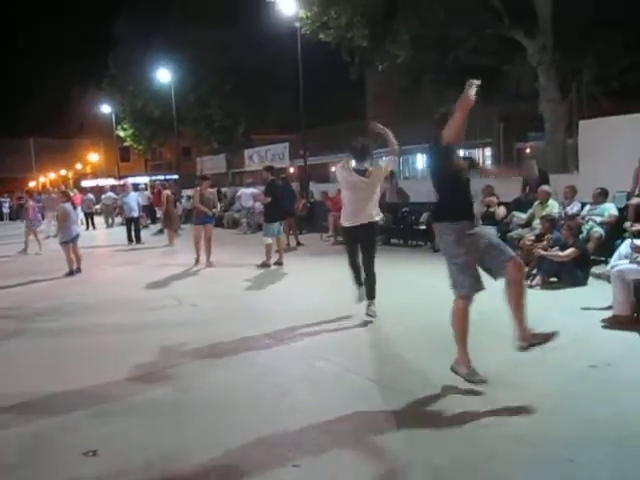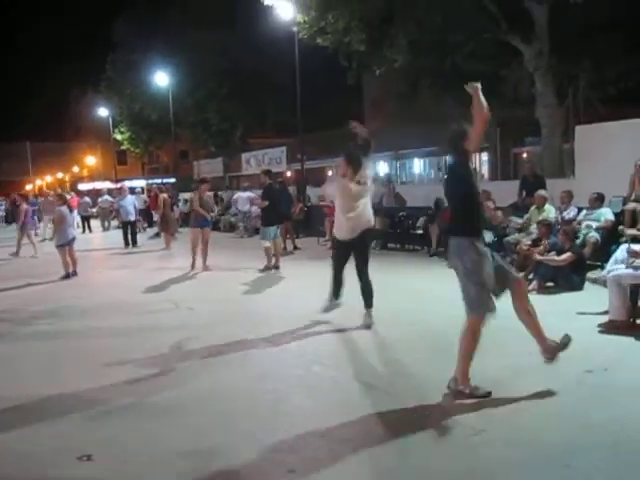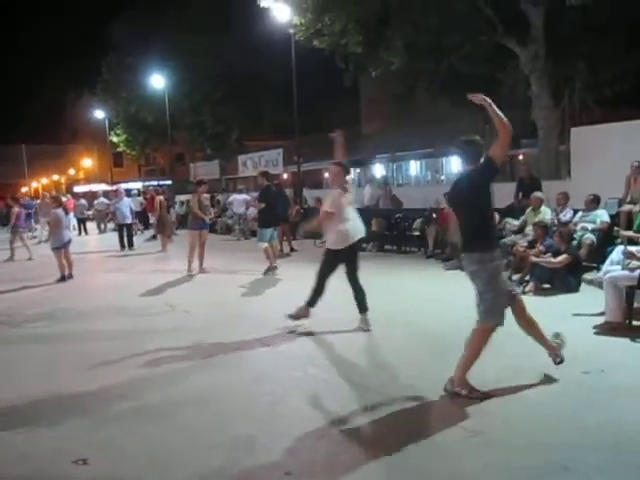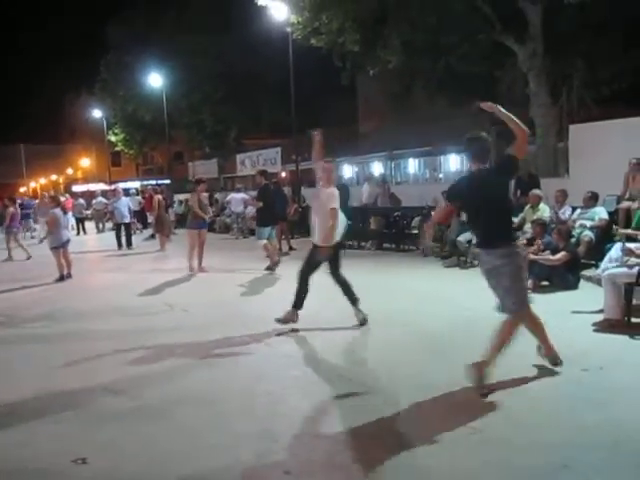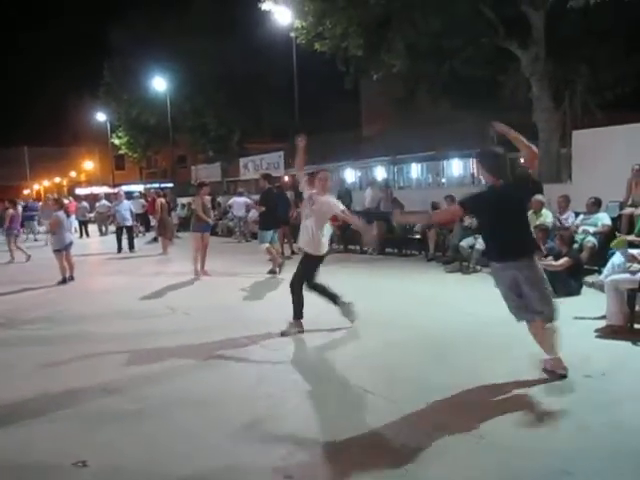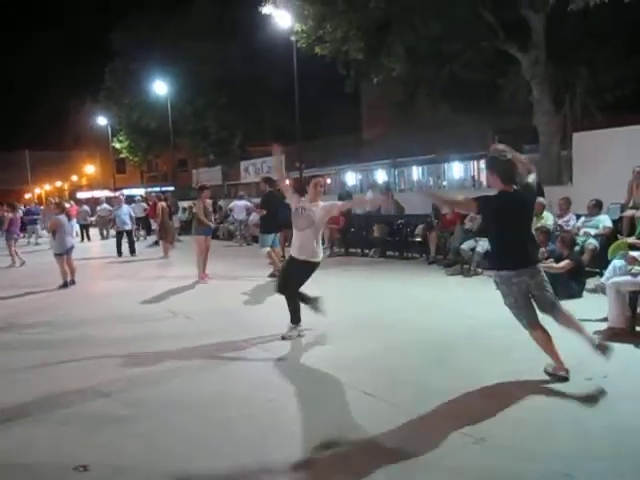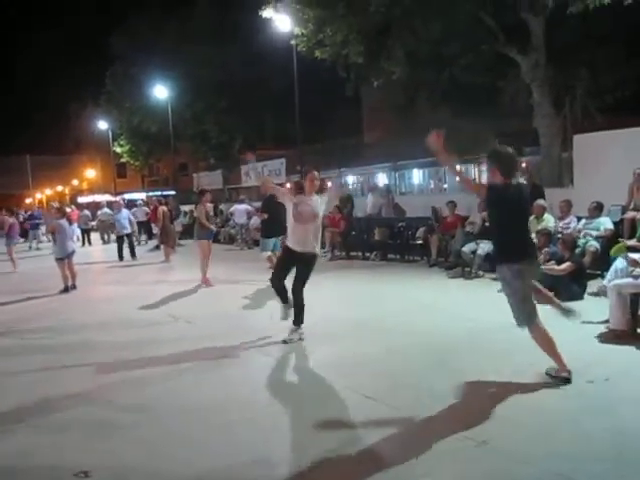
dt=0.1s
person 1, frame 1
left shoulder: (454, 159)
right shoulder: (440, 150)
left elbow: (484, 171)
right elbow: (463, 108)
right wrist: (472, 88)
left hip: (470, 227)
right hip: (451, 230)
left knee: (514, 266)
right knee: (464, 296)
left ankle: (523, 334)
right ankle: (462, 362)
person 1, frame 2
left shoulder: (459, 172)
right shoulder: (459, 164)
right elbow: (482, 119)
right wrist: (477, 93)
left hip: (474, 243)
right hip: (466, 245)
left knee: (518, 286)
right knee: (478, 314)
left ankle: (545, 345)
right ankle: (460, 380)
person 1, frame 3
left shoulder: (457, 187)
right shoulder: (480, 176)
right elbow: (505, 132)
right wrist: (486, 103)
left hip: (474, 256)
right hip: (482, 257)
left knee: (514, 304)
right knee: (488, 321)
left ankle: (551, 347)
right ankle: (457, 380)
person 1, frame 4
left shoulder: (461, 185)
right shoulder: (499, 172)
left elbow: (441, 214)
right elbow: (523, 135)
left wrist: (428, 229)
right wrist: (497, 110)
left hip: (487, 254)
right hip: (507, 250)
left knee: (516, 307)
right knee: (518, 313)
left ankle: (548, 351)
right ankle: (484, 364)
person 1, frame 5
left shoulder: (478, 200)
right shoulder: (521, 188)
left elbow: (443, 216)
right elbow: (533, 155)
left wrist: (409, 218)
right wrist: (508, 132)
left hip: (500, 267)
right hip: (525, 261)
left knee: (527, 317)
right knee: (543, 314)
left ankle: (553, 358)
right ankle: (554, 359)
person 1, frame 6
left shoulder: (492, 204)
right shoulder: (526, 194)
left elbow: (458, 204)
right elbow: (528, 169)
left wrist: (429, 193)
right wrist: (507, 152)
left hip: (506, 275)
right hip: (530, 268)
left knee: (532, 324)
right knee: (554, 308)
left ankle: (559, 365)
right ankle: (591, 339)
person 1, frame 7
left shoulder: (499, 195)
right shoulder: (521, 190)
left elbow: (465, 181)
left wrist: (439, 150)
left hip: (511, 266)
right hip: (527, 259)
left knee: (530, 322)
right knee: (528, 285)
left ankle: (561, 368)
right ankle: (558, 305)
person 2, frame 1
left shoulder: (344, 173)
right shoulder: (379, 172)
left elbow: (344, 163)
right elbow: (395, 152)
right wrist: (385, 131)
left hip: (349, 224)
right hip: (370, 222)
left knee: (353, 258)
right knee: (368, 263)
left ankle: (361, 287)
right ankle: (370, 303)
person 2, frame 2
left shoulder: (341, 185)
right shoulder: (365, 179)
right elbow: (366, 148)
right wrist: (362, 132)
left hip: (345, 234)
right hip: (365, 230)
left knee: (338, 268)
right knee: (363, 273)
left ankle: (334, 299)
right ankle: (368, 313)
person 2, frame 3
left shoulder: (336, 196)
right shoulder: (345, 188)
left elbow: (322, 220)
right elbow: (340, 162)
left wrist: (305, 227)
right wrist: (340, 141)
left hip: (339, 243)
right hip: (354, 238)
left knee: (322, 277)
right knee: (353, 279)
left ankle: (306, 309)
right ankle: (364, 318)
person 2, frame 4
left shoulder: (331, 193)
right shoulder: (322, 184)
left elbow: (333, 220)
right elbow: (316, 160)
left wrist: (326, 245)
right wrist: (317, 141)
left hip: (324, 241)
right hip: (329, 239)
left knee: (304, 274)
right knee: (336, 275)
left ankle: (294, 313)
right ankle: (358, 311)
person 2, frame 5
left shoulder: (330, 202)
right shoulder: (309, 192)
left elbow: (348, 216)
right elbow: (299, 170)
left wrist: (366, 231)
right wrist: (301, 148)
left hip: (315, 249)
right hip: (308, 246)
left knee: (295, 283)
right knee: (311, 283)
left ankle: (296, 323)
right ankle: (342, 304)
person 2, frame 6
left shoulder: (326, 207)
right shoulder: (297, 201)
left elbow: (347, 204)
right elbow: (283, 184)
left wrist: (369, 200)
left hip: (311, 258)
right hip: (295, 254)
left knee: (291, 291)
right knee: (281, 287)
left ankle: (295, 326)
right ankle: (311, 300)
person 2, frame 7
left shoulder: (321, 201)
right shoulder: (291, 198)
right elbow: (270, 186)
left hip: (310, 252)
right hip: (290, 249)
left knee: (297, 289)
right knee: (276, 281)
left ankle: (297, 328)
right ankle: (287, 305)
